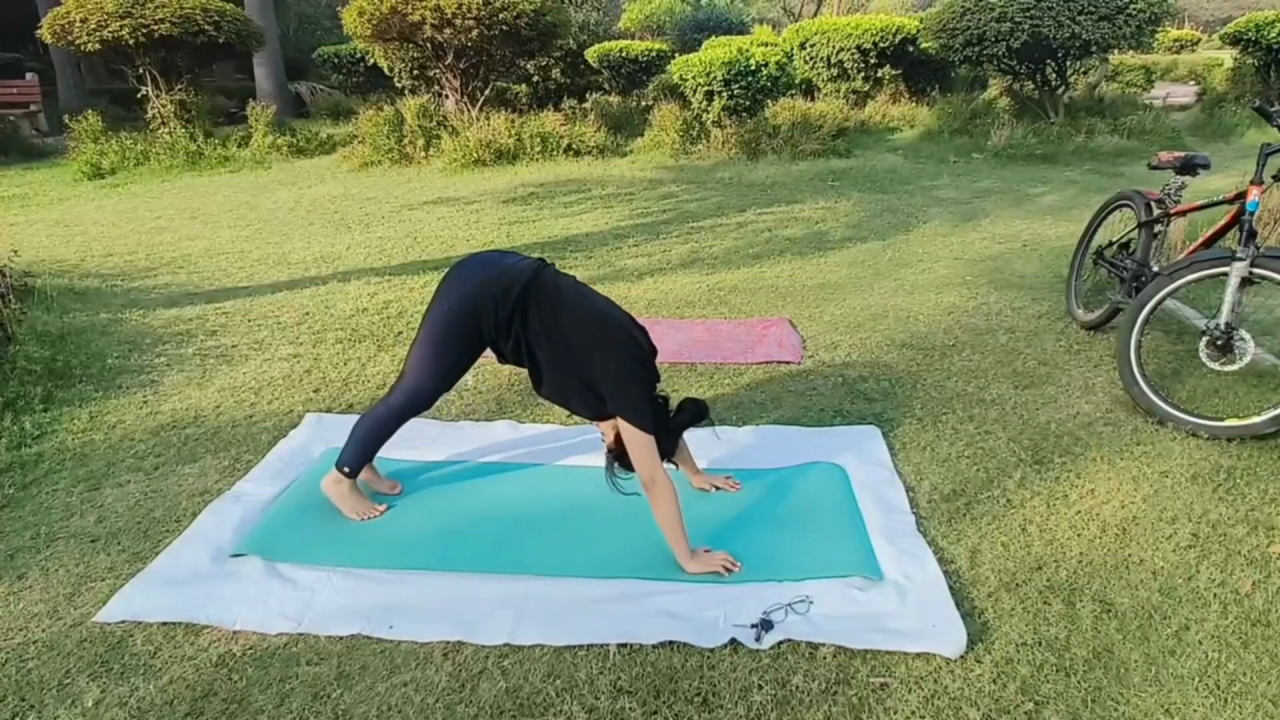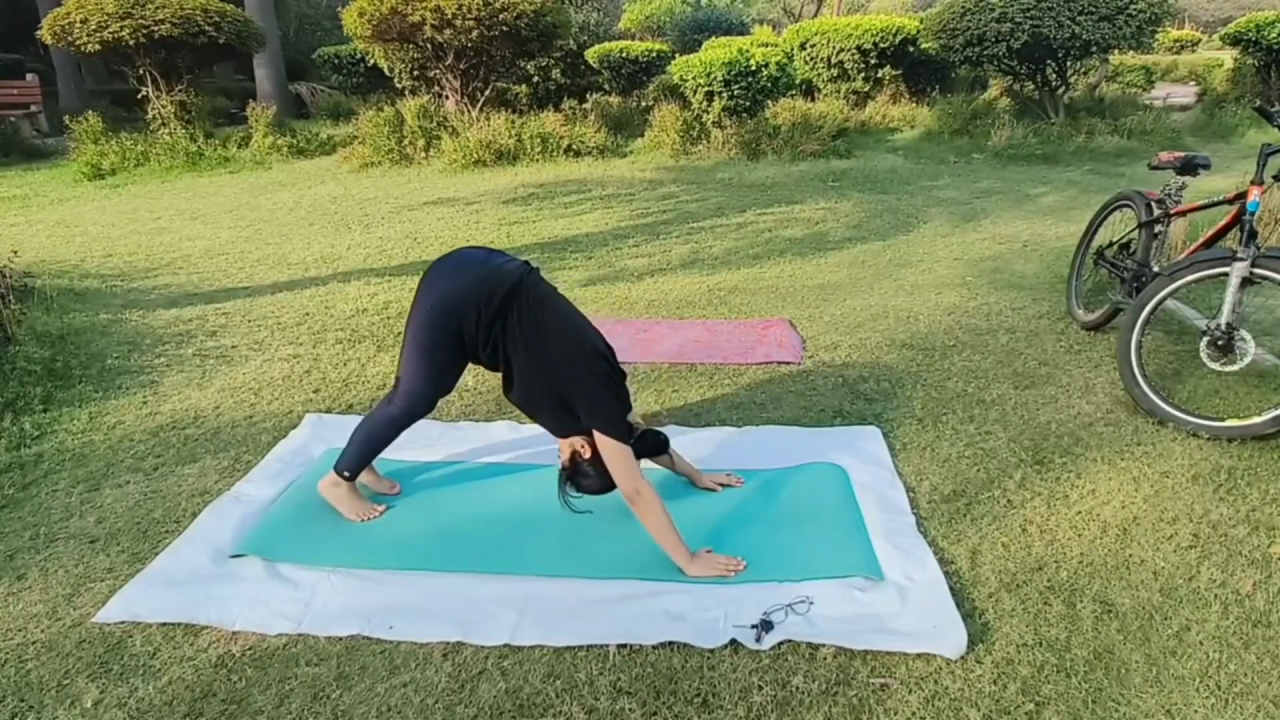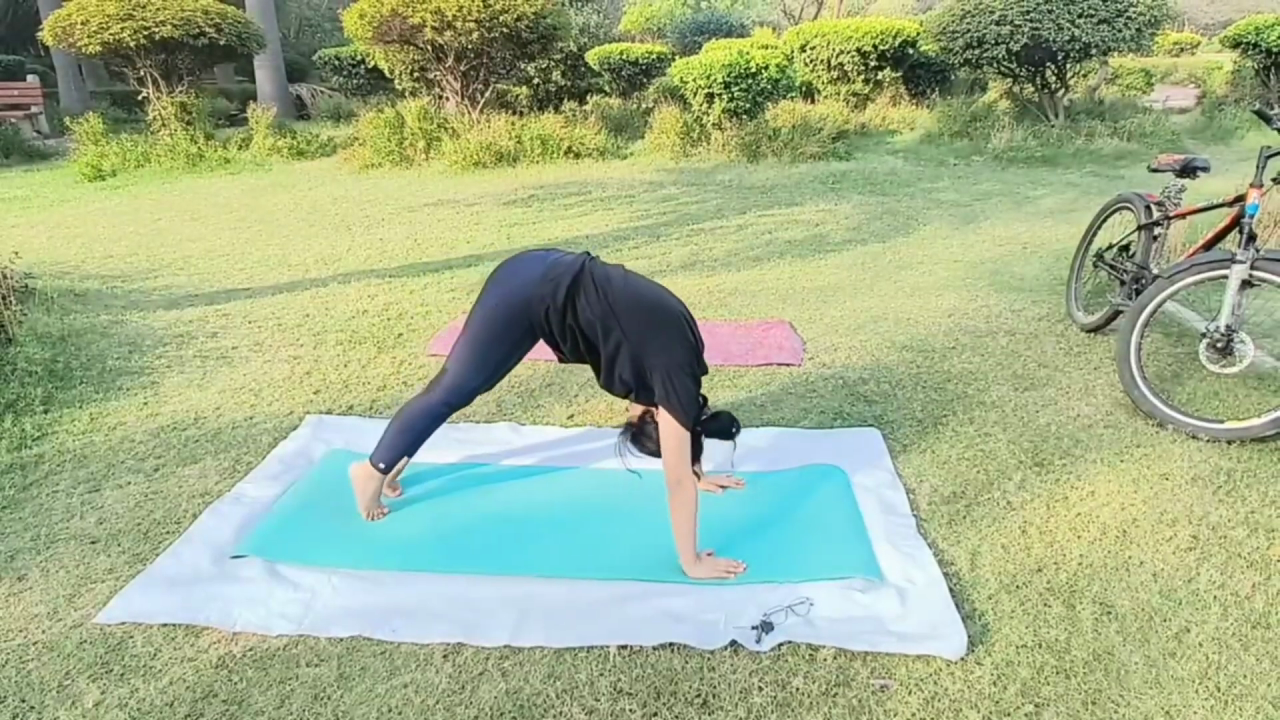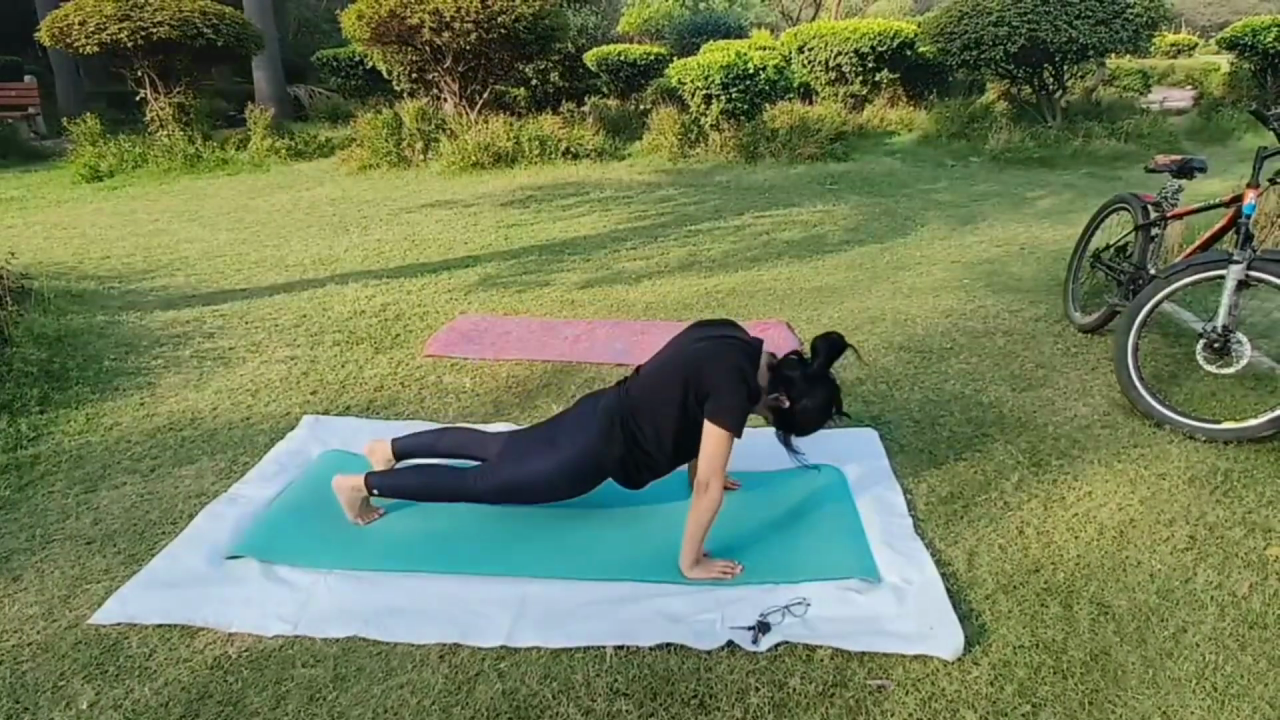
dt=1s
person 1, frame 1
left shoulder: (633, 366)
right shoulder: (626, 383)
left elbow: (663, 424)
right elbow: (654, 481)
left wrist: (696, 474)
right wrist: (689, 559)
left hip: (503, 283)
right hip: (484, 294)
left knee: (430, 384)
right knee: (415, 392)
left ankle: (363, 464)
right ankle: (340, 478)
person 1, frame 2
left shoulder: (600, 389)
right shoulder: (596, 401)
left elbow: (639, 435)
right elbow: (637, 493)
left wrist: (696, 475)
right wrist: (689, 562)
left hip: (482, 284)
right hip: (462, 295)
left knee: (420, 394)
right knee: (413, 399)
left ankle: (362, 466)
right ankle: (339, 481)
person 1, frame 3
left shoulder: (679, 359)
right shoulder: (676, 377)
right elbow: (679, 479)
left wrist: (700, 475)
right wrist: (692, 562)
left hip: (552, 279)
right hip: (536, 289)
left knee: (461, 386)
right knee: (453, 389)
left ankle: (397, 457)
right ankle: (373, 471)
person 1, frame 4
left shoulder: (735, 343)
right shoulder: (736, 384)
right elbow: (707, 486)
left wrist: (703, 472)
right wrist: (691, 562)
left hip: (602, 417)
right hip: (601, 450)
left knee: (496, 447)
right knee: (481, 483)
left ankle: (390, 449)
right ankle: (363, 485)
